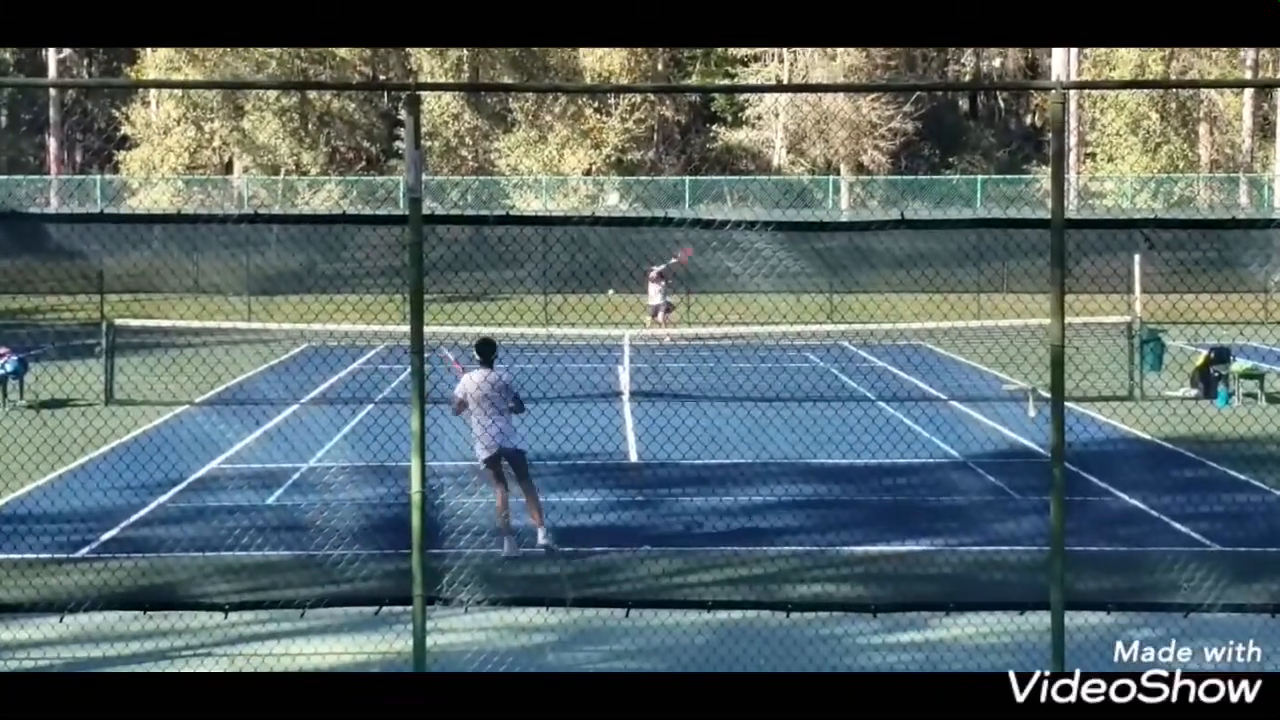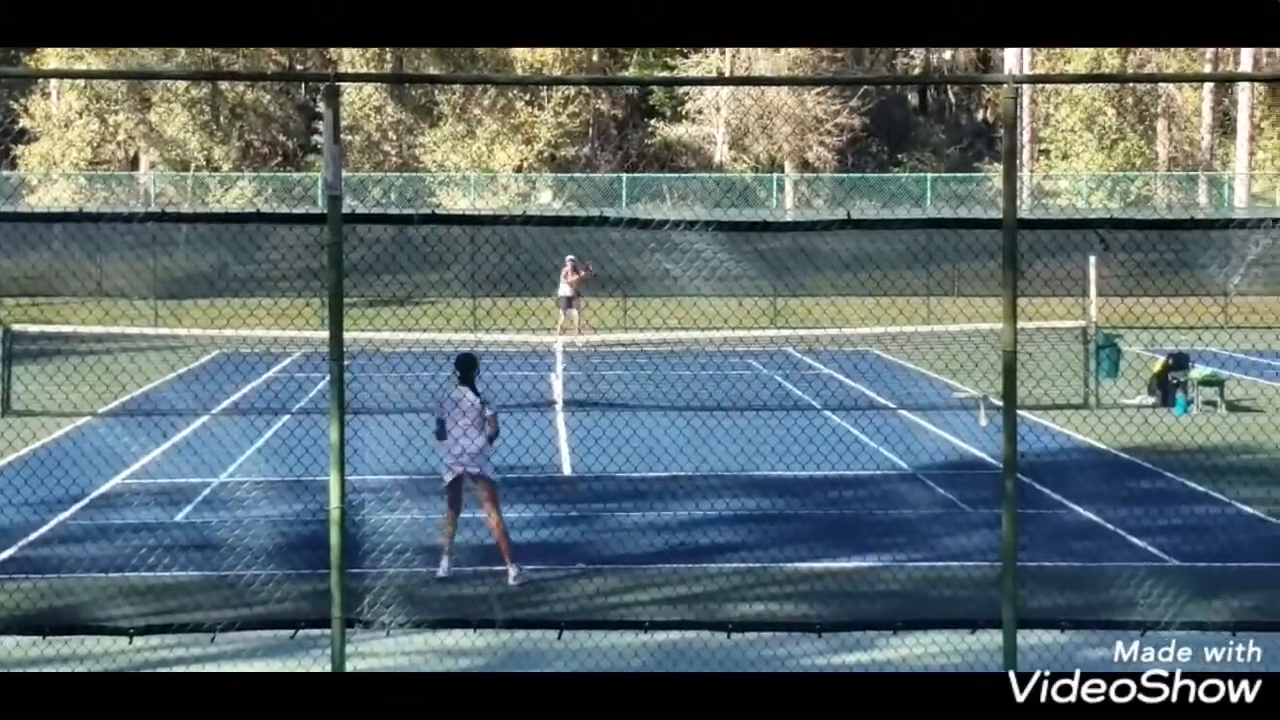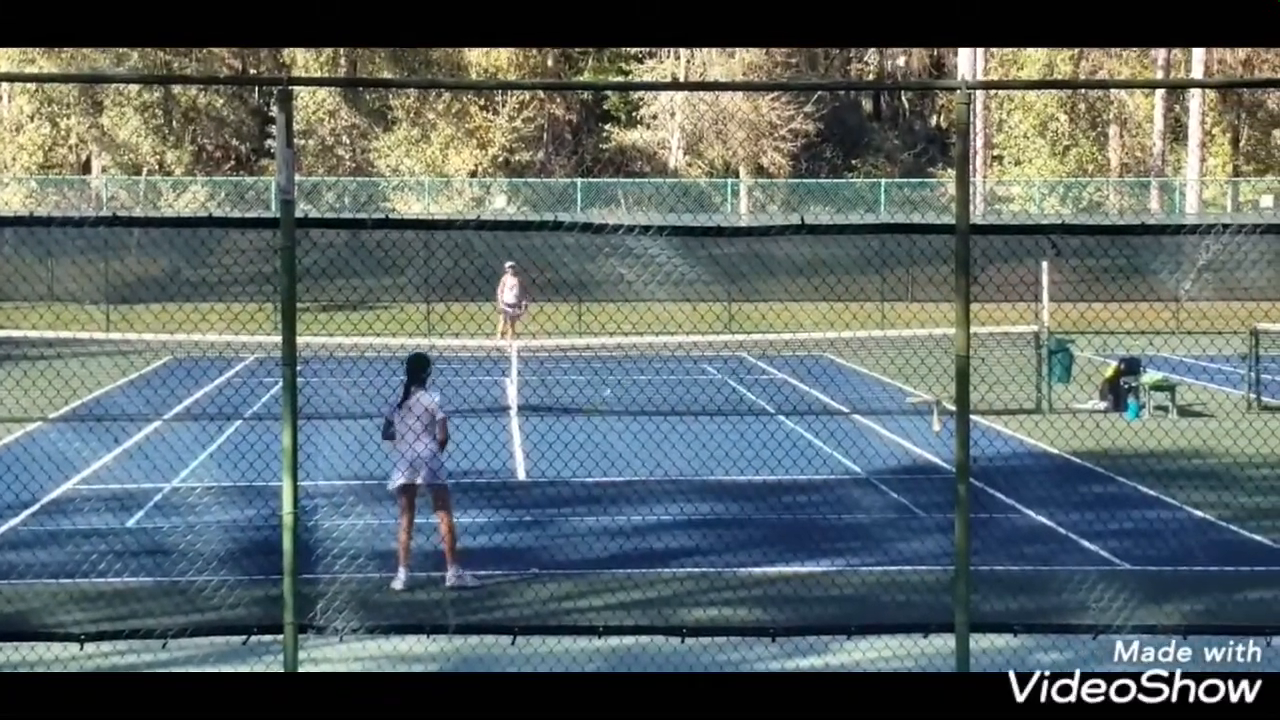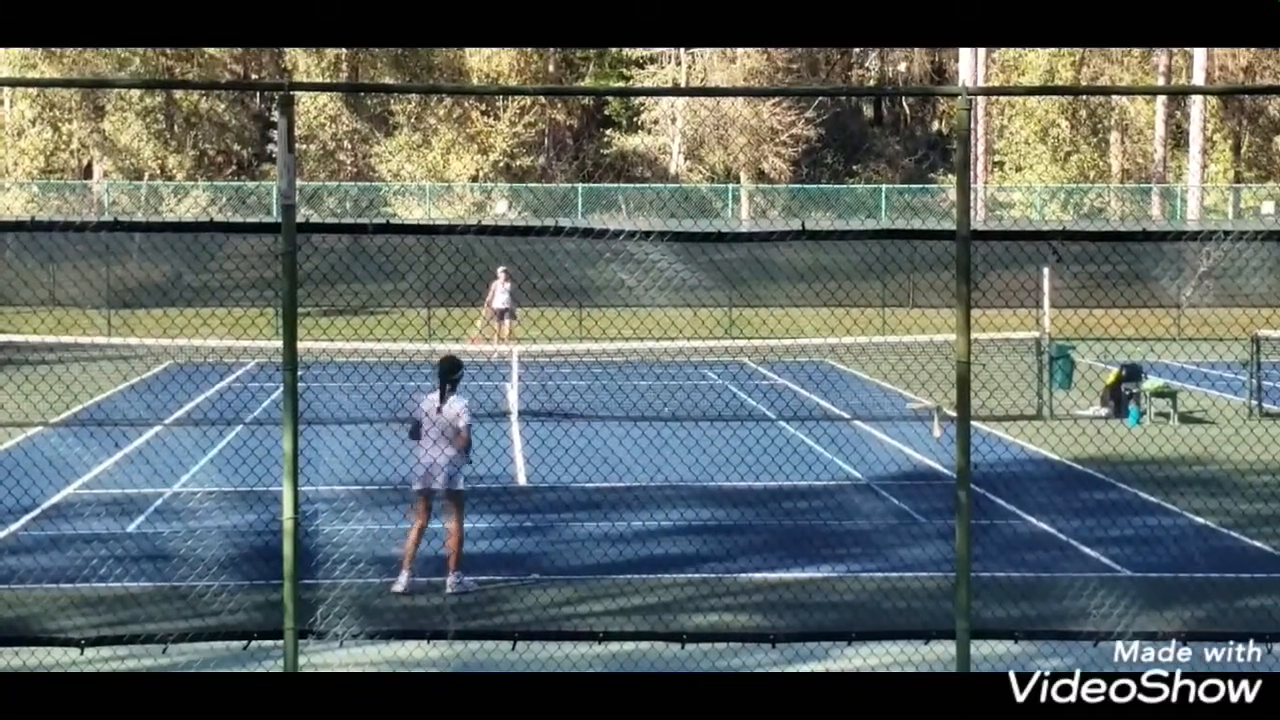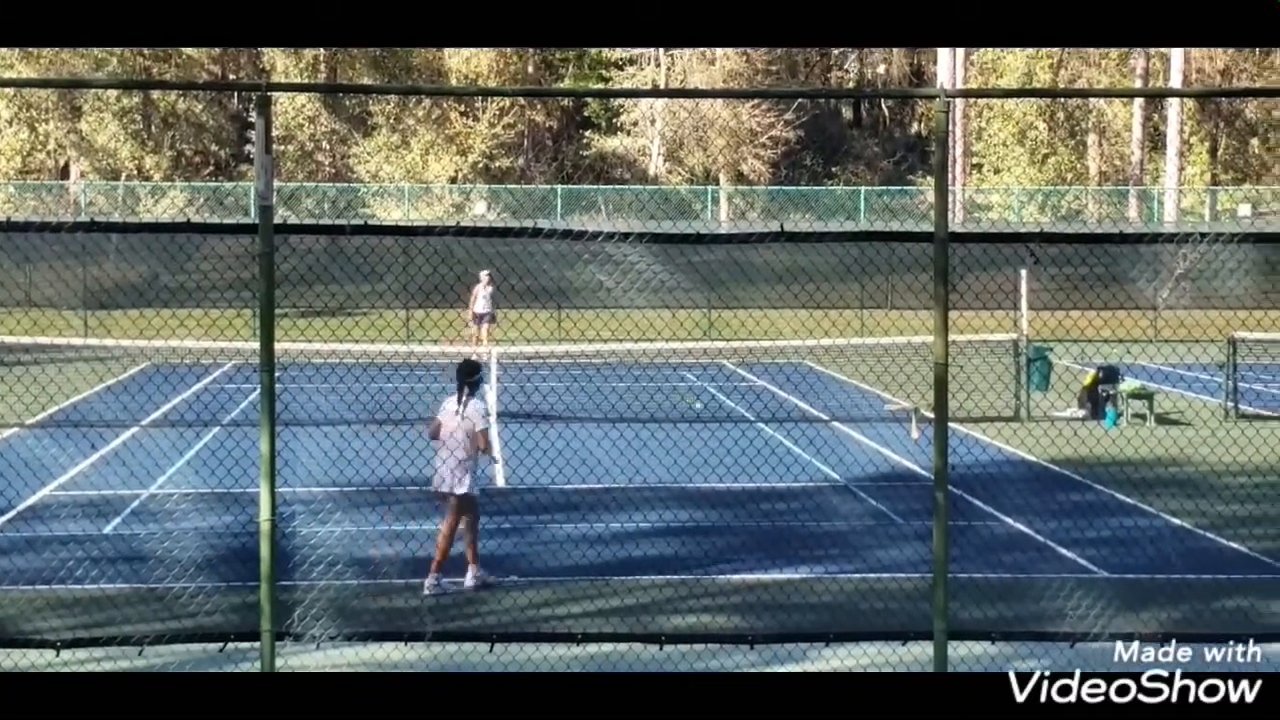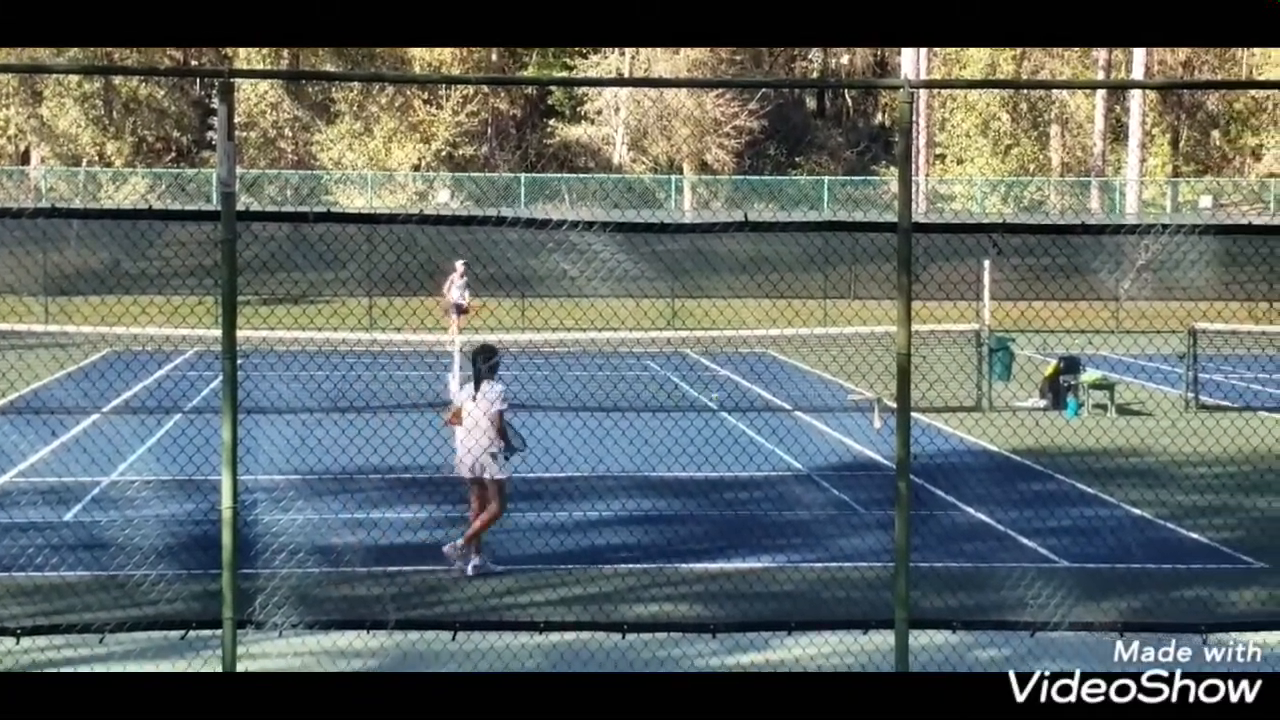
dt=0.4s
person 1, frame 1
left shoulder: (467, 379)
right shoulder: (503, 378)
left elbow: (457, 408)
right elbow: (520, 407)
left hip: (483, 438)
right hip: (506, 435)
left knee: (501, 489)
right knee: (526, 485)
left ankle: (508, 541)
right ankle: (542, 533)
person 1, frame 2
left shoulder: (446, 399)
right shoulder: (480, 398)
left elbow: (440, 434)
right elbow: (494, 430)
left hip: (452, 460)
right hip: (477, 458)
left knee: (452, 512)
right knee: (493, 514)
left ankle: (445, 562)
right ankle: (512, 568)
person 1, frame 3
left shoulder: (397, 401)
right shoulder: (433, 399)
left elbow: (386, 434)
right elbow: (443, 434)
left hip: (403, 463)
right hip: (429, 461)
left knee: (405, 520)
right knee: (444, 515)
left ankle: (402, 574)
right ankle: (452, 571)
person 1, frame 4
left shoulder: (425, 401)
right shoulder: (460, 404)
left elbow: (414, 434)
right elbow: (465, 442)
right wrist: (465, 452)
left hip: (426, 467)
right hip: (451, 468)
left knee: (419, 522)
right knee: (456, 522)
left ankle: (404, 577)
right ankle: (454, 578)
person 1, frame 5
left shoulder: (448, 402)
right shoulder: (478, 407)
left elbow: (433, 433)
right elbow: (483, 445)
right wrist: (490, 449)
left hip: (446, 468)
right hip: (462, 472)
left knee: (472, 517)
right knee: (450, 525)
left ankle: (474, 572)
right ankle: (433, 579)
person 1, frame 6
left shoulder: (466, 389)
right shoulder: (498, 390)
left elbow: (452, 419)
right elbow: (499, 424)
right wrist: (507, 443)
left hip: (468, 453)
right hip: (487, 454)
left knee: (477, 505)
right knee: (497, 506)
left ankle: (476, 559)
right ankle: (460, 544)
